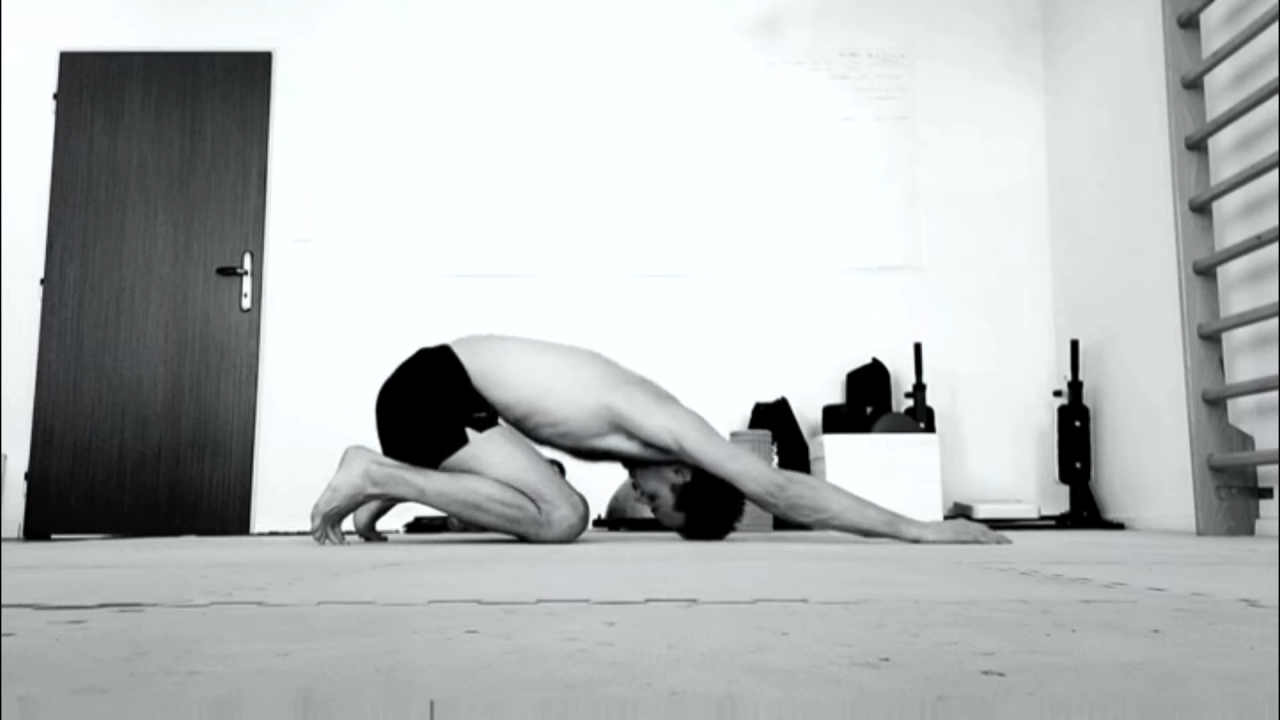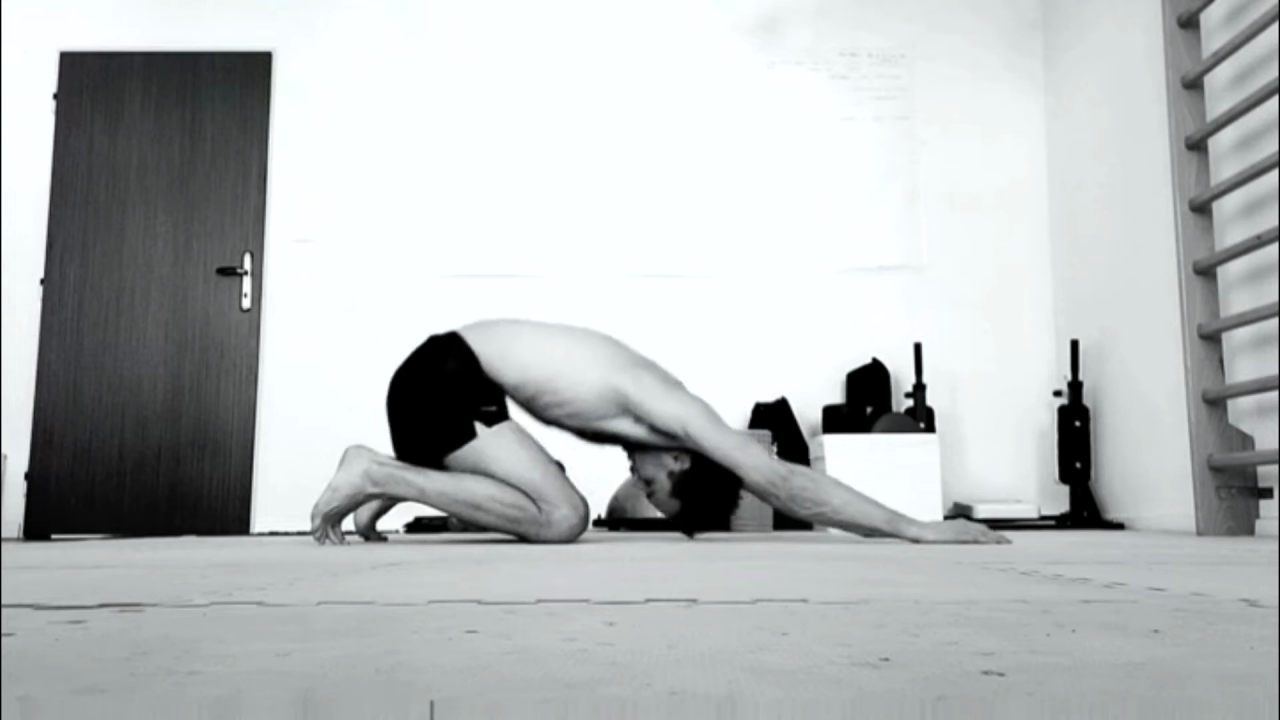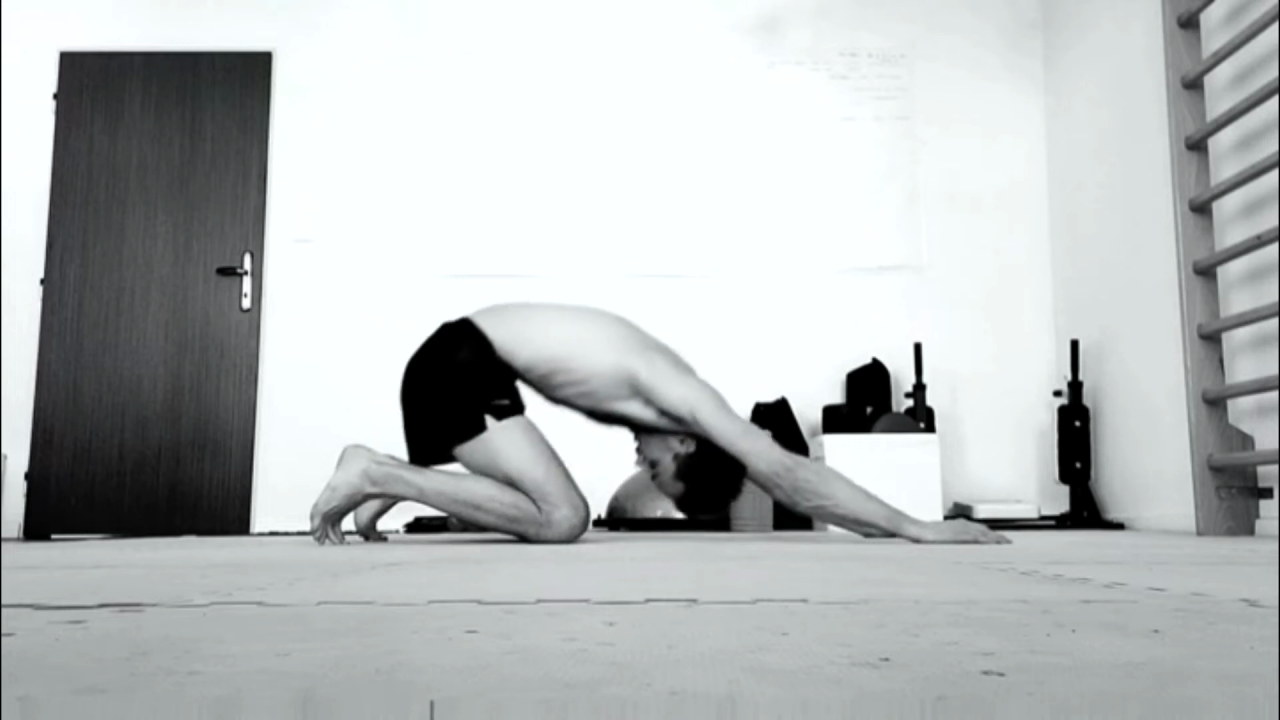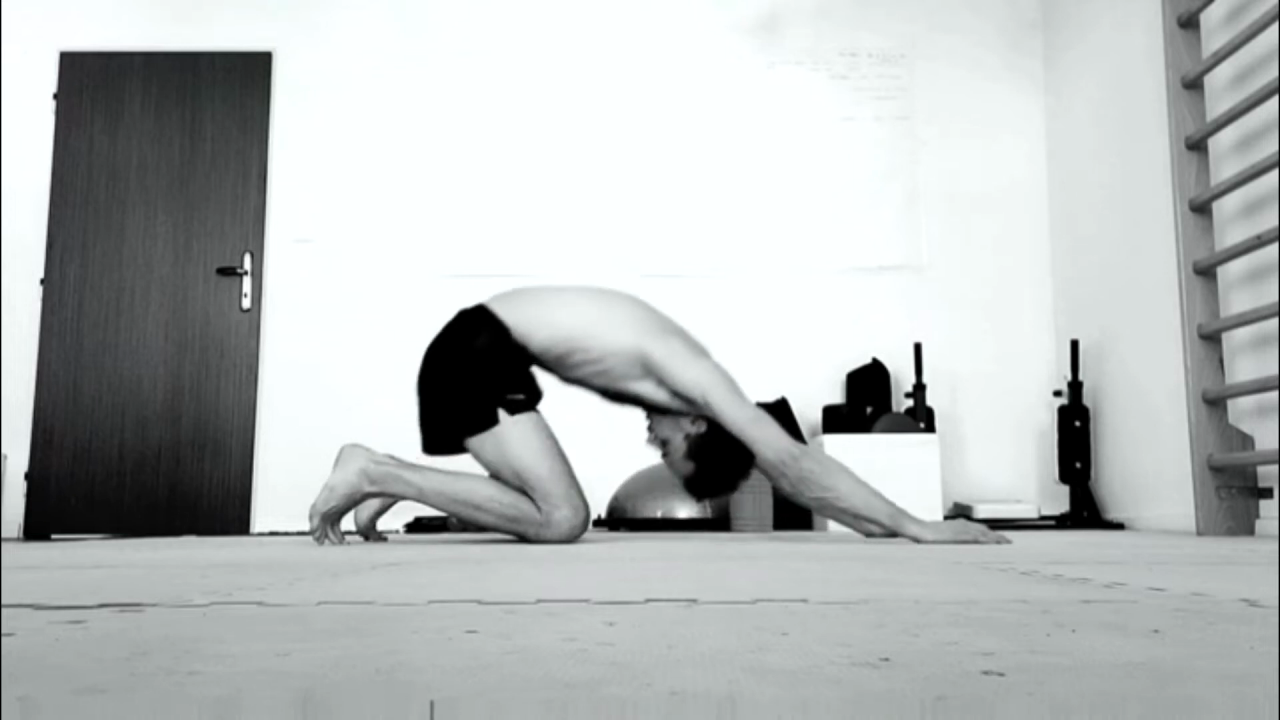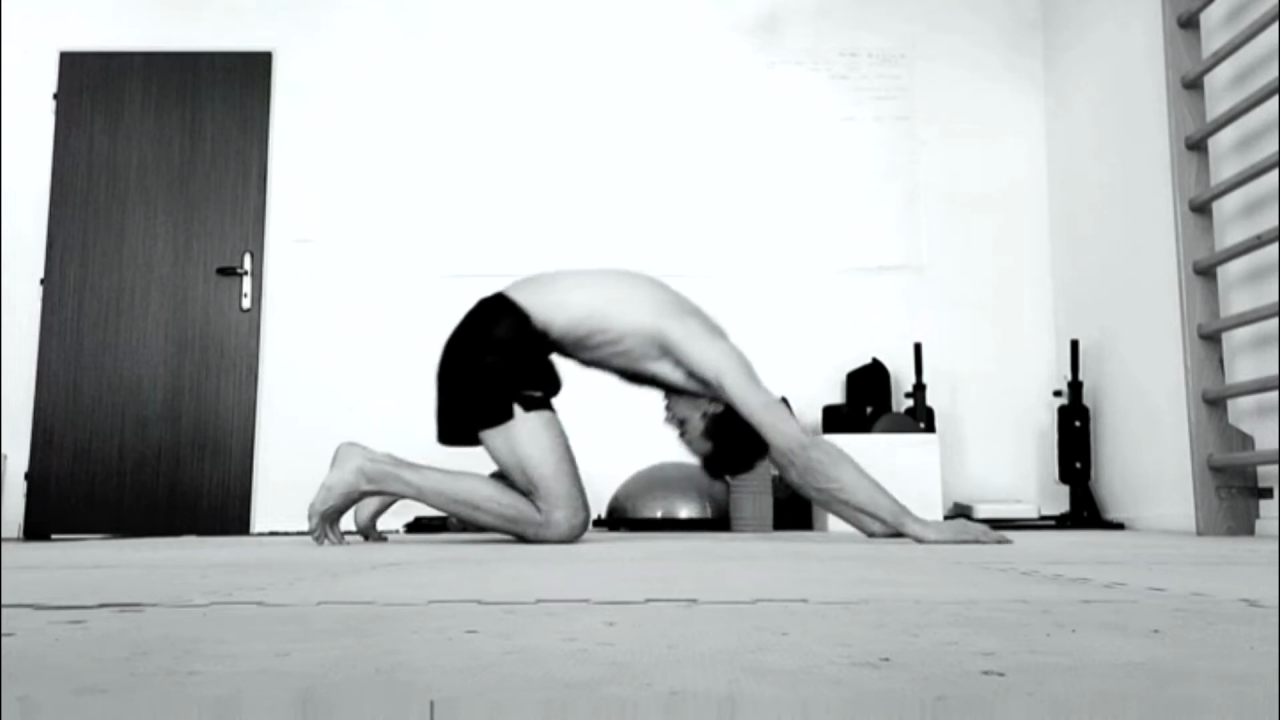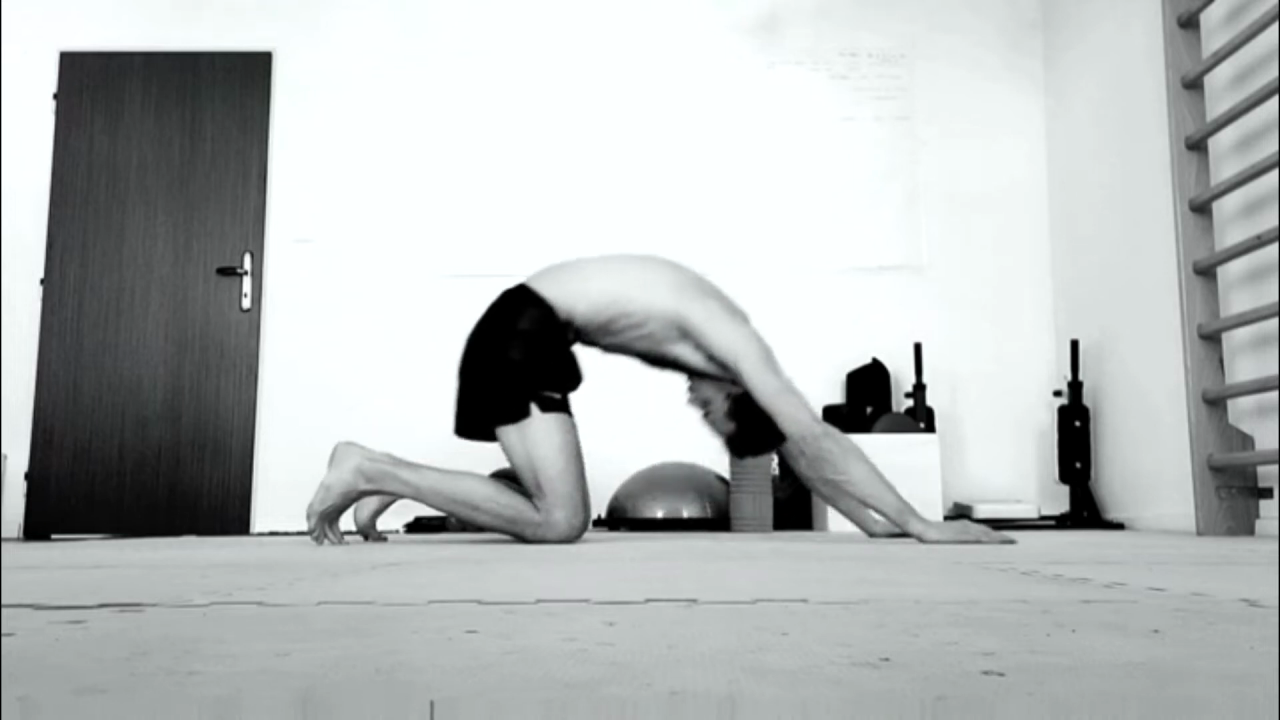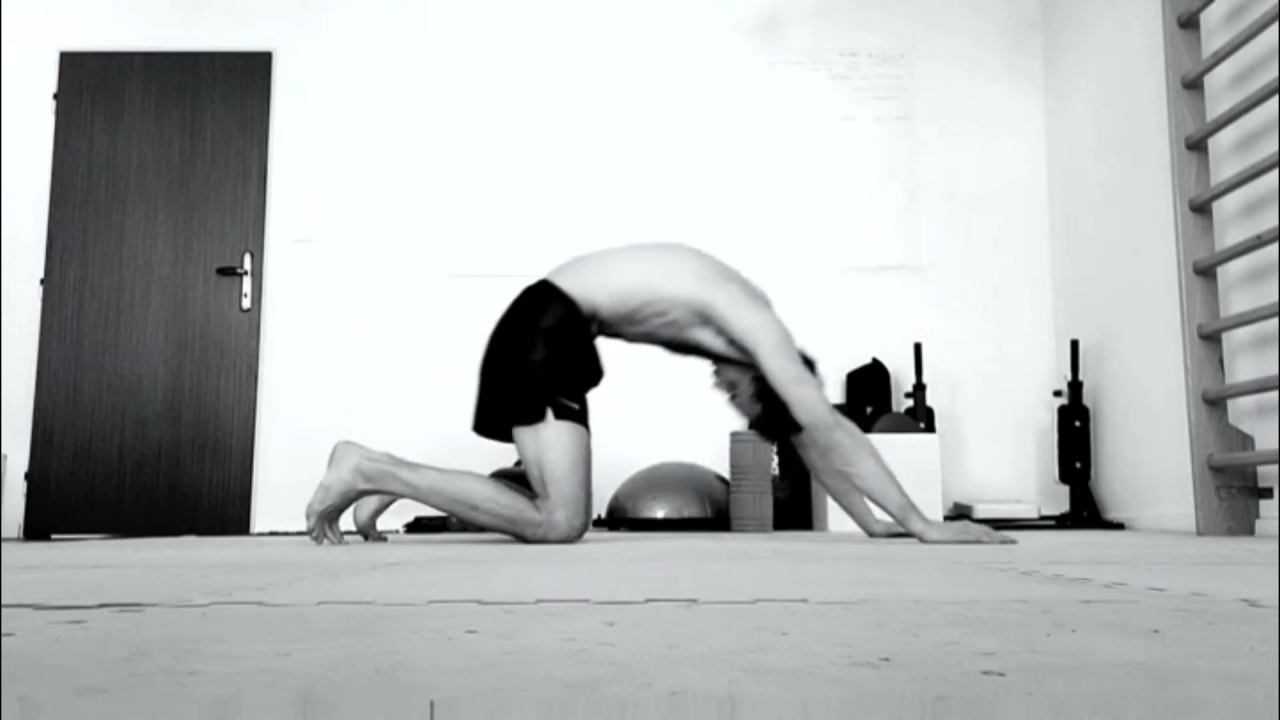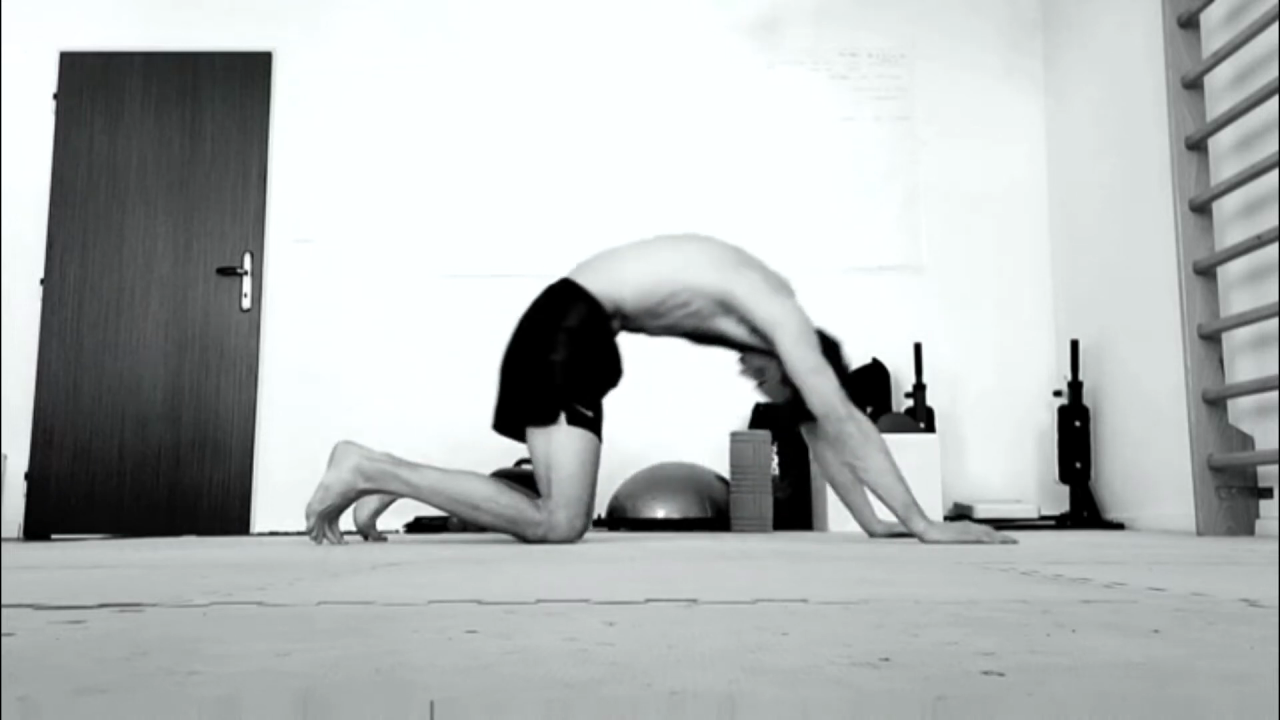
dt=0.1s
person 1, frame 1
left shoulder: (647, 423)
right shoulder: (664, 428)
left elbow: (779, 488)
right elbow: (782, 490)
left wrist: (900, 528)
right wrist: (914, 530)
left hip: (443, 385)
right hip: (431, 388)
left knee: (546, 508)
right knee: (560, 518)
left ankle: (391, 481)
right ankle: (379, 475)
person 1, frame 2
left shoulder: (658, 412)
right shoulder: (674, 413)
left elbow: (778, 483)
right elbow: (784, 482)
left wrist: (892, 527)
right wrist: (912, 528)
left hip: (455, 372)
right hip: (444, 376)
left knee: (545, 510)
right knee: (560, 519)
left ankle: (386, 482)
right ankle: (376, 477)
person 1, frame 3
left shoulder: (664, 397)
right shoulder: (680, 396)
left elbow: (782, 476)
right elbow: (789, 474)
left wrist: (889, 527)
right wrist: (913, 528)
left hip: (466, 362)
right hip: (459, 365)
left knee: (547, 509)
right knee: (561, 521)
left ankle: (384, 481)
right ankle: (377, 476)
person 1, frame 4
left shoulder: (680, 379)
right shoulder: (697, 380)
left elbow: (785, 466)
right elbow: (795, 463)
left wrist: (877, 525)
right wrist: (910, 526)
left hip: (485, 347)
right hip: (479, 350)
left knee: (545, 507)
right knee: (560, 520)
left ankle: (382, 481)
right ankle: (374, 473)
person 1, frame 5
left shoulder: (696, 360)
right shoulder: (713, 359)
left elbow: (794, 458)
right elbow: (804, 453)
left wrist: (878, 527)
right wrist: (914, 526)
left hip: (502, 340)
right hip: (498, 341)
left knee: (547, 508)
right knee: (560, 523)
left ankle: (381, 479)
right ankle: (373, 473)
person 1, frame 6
left shoulder: (722, 341)
right shoulder: (731, 343)
left elbow: (800, 447)
right elbow: (815, 440)
left wrist: (871, 524)
right wrist: (916, 524)
left hip: (528, 331)
right hip: (524, 333)
left knee: (549, 508)
right knee: (558, 523)
left ankle: (378, 476)
right ankle: (370, 472)
person 1, frame 7
left shoulder: (744, 329)
right shoulder: (757, 326)
left elbow: (812, 440)
right elbow: (828, 431)
left wrist: (872, 523)
right wrist: (918, 523)
left hip: (549, 330)
right hip: (545, 331)
left knee: (550, 509)
right knee: (559, 525)
left ankle: (378, 476)
right ankle: (370, 472)
person 1, frame 8
left shoulder: (770, 315)
right shoulder: (775, 312)
left elbow: (819, 431)
right elbow: (843, 421)
left wrist: (871, 523)
right wrist: (918, 522)
left hip: (573, 327)
right hip: (570, 327)
left knee: (553, 508)
right knee: (557, 524)
left ankle: (381, 476)
right ankle: (370, 471)
